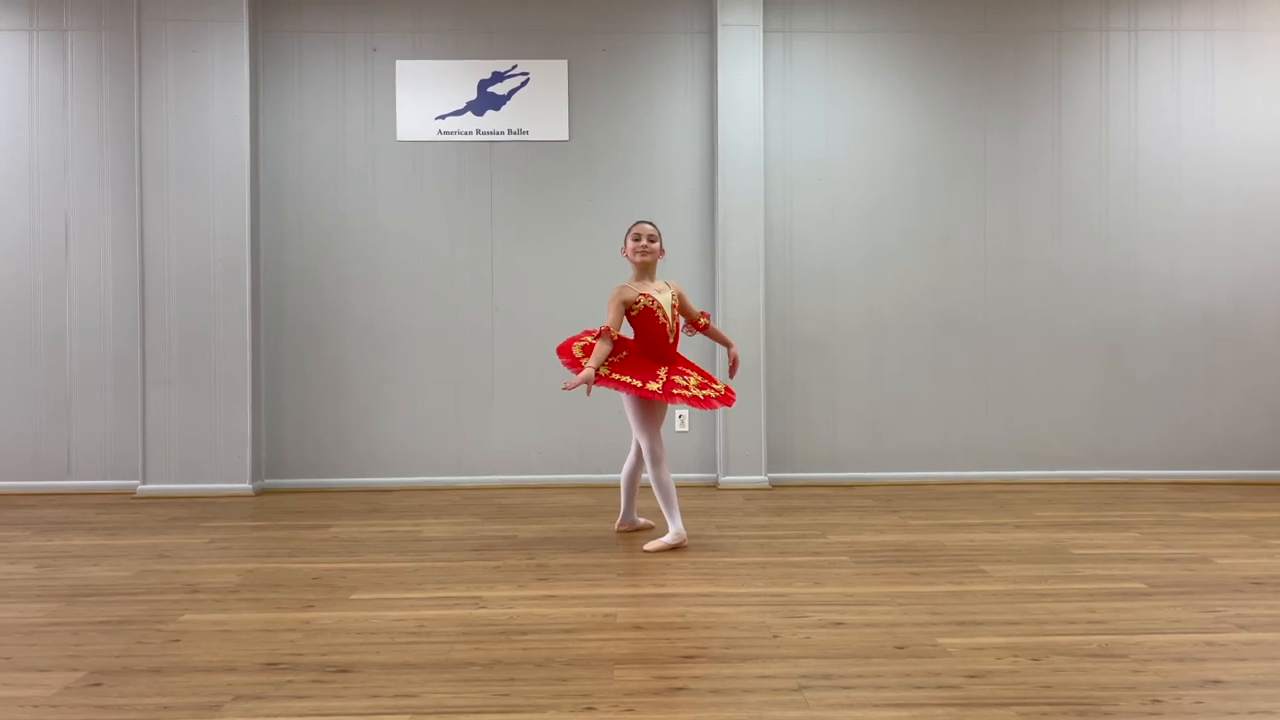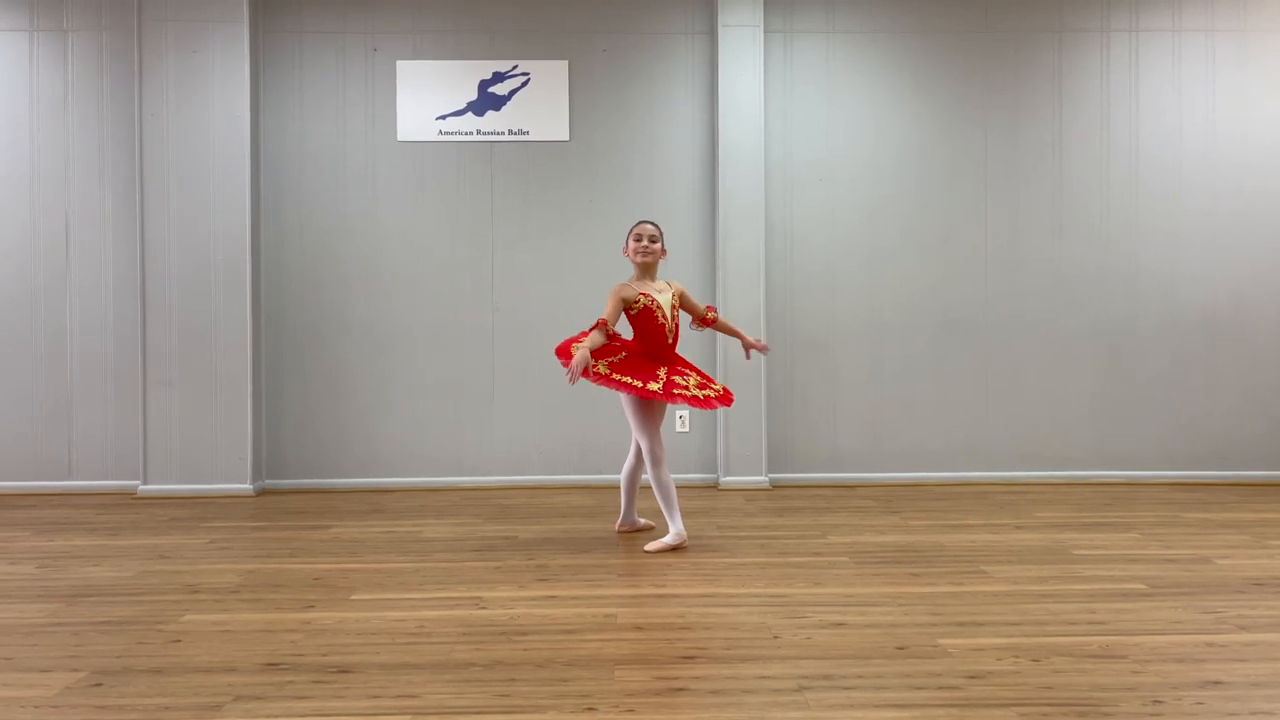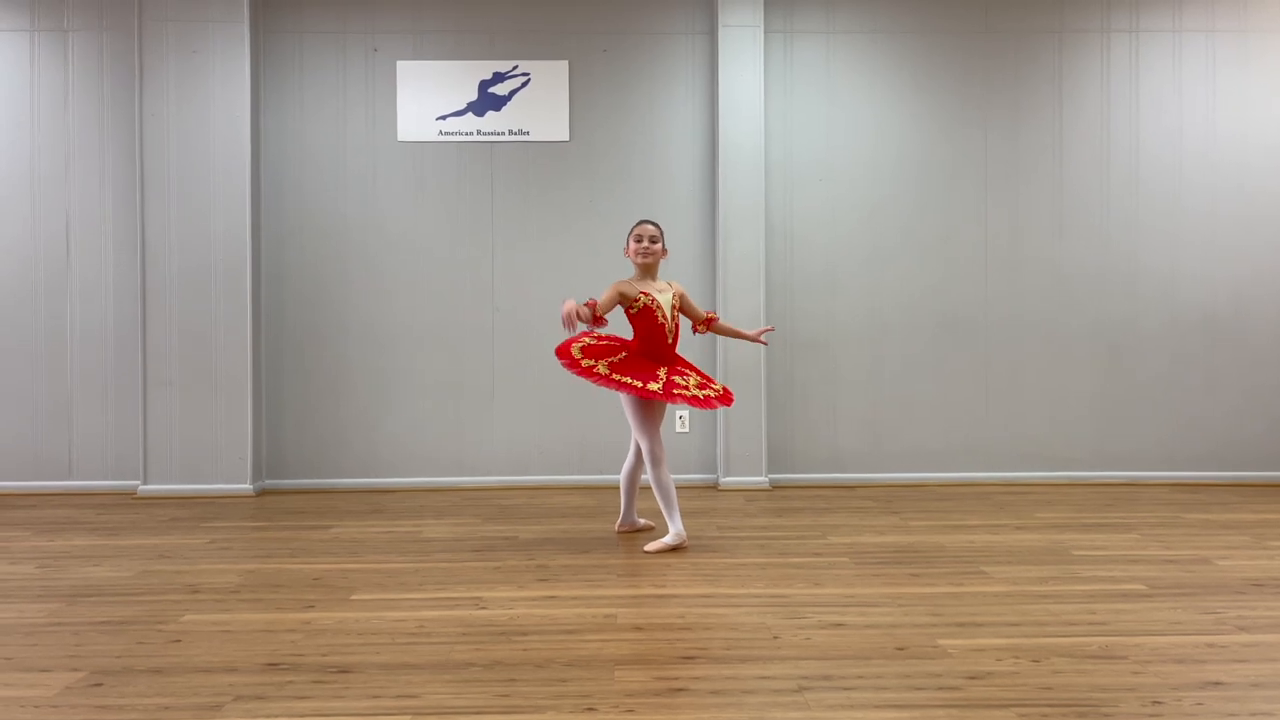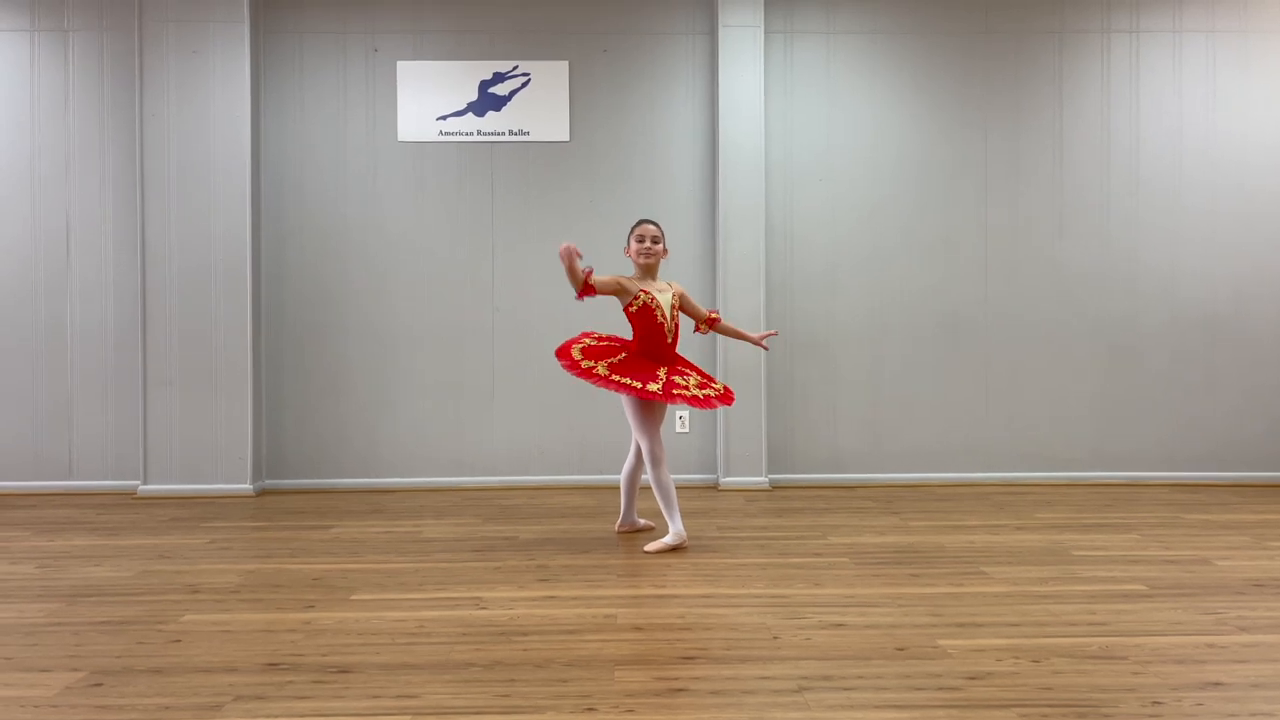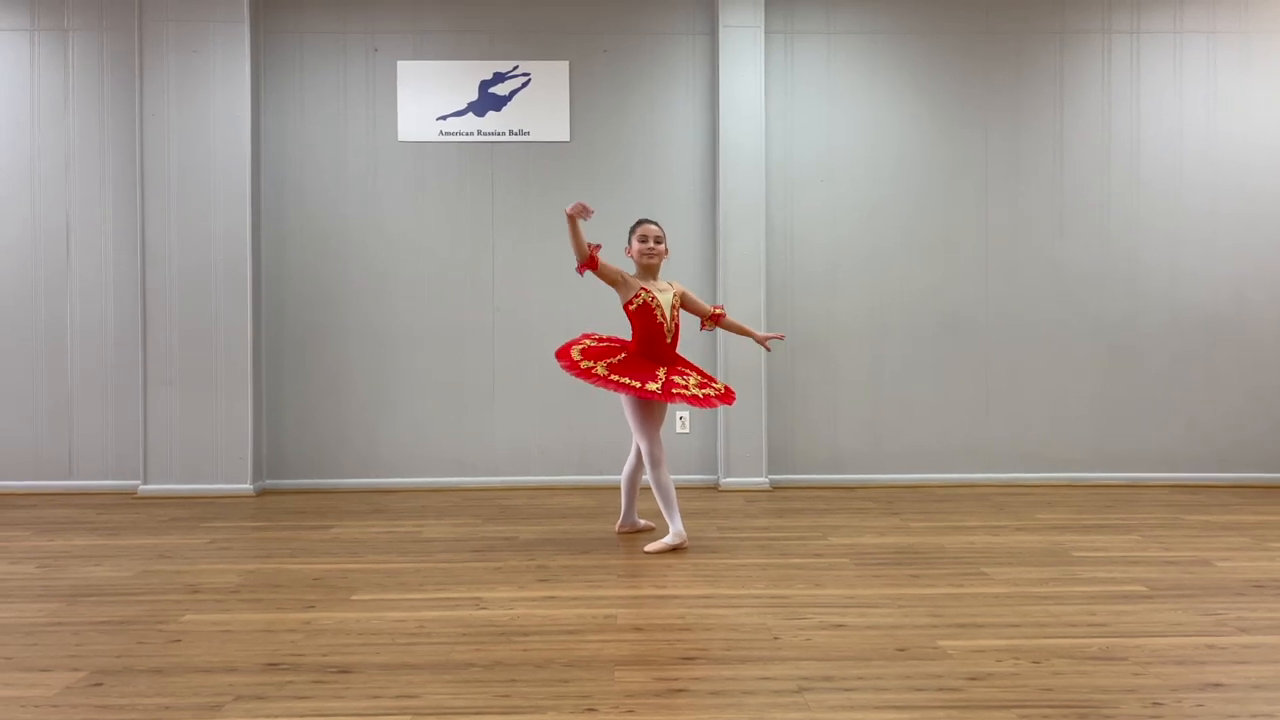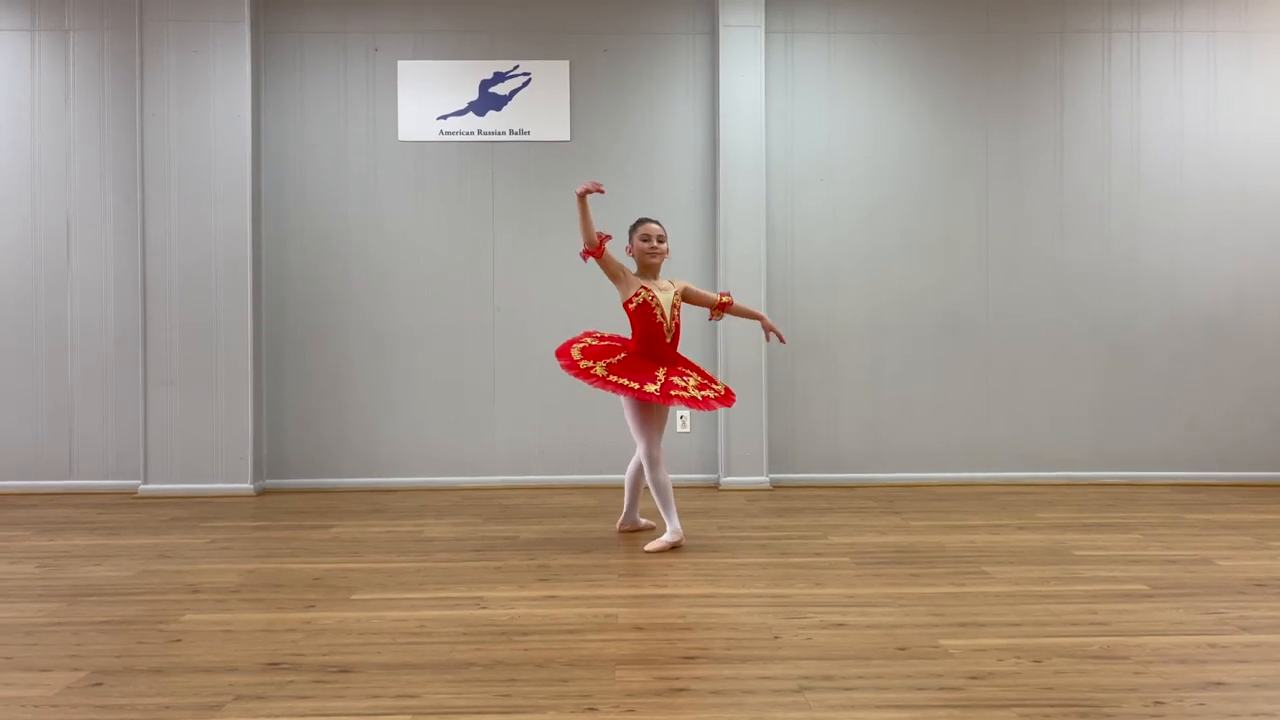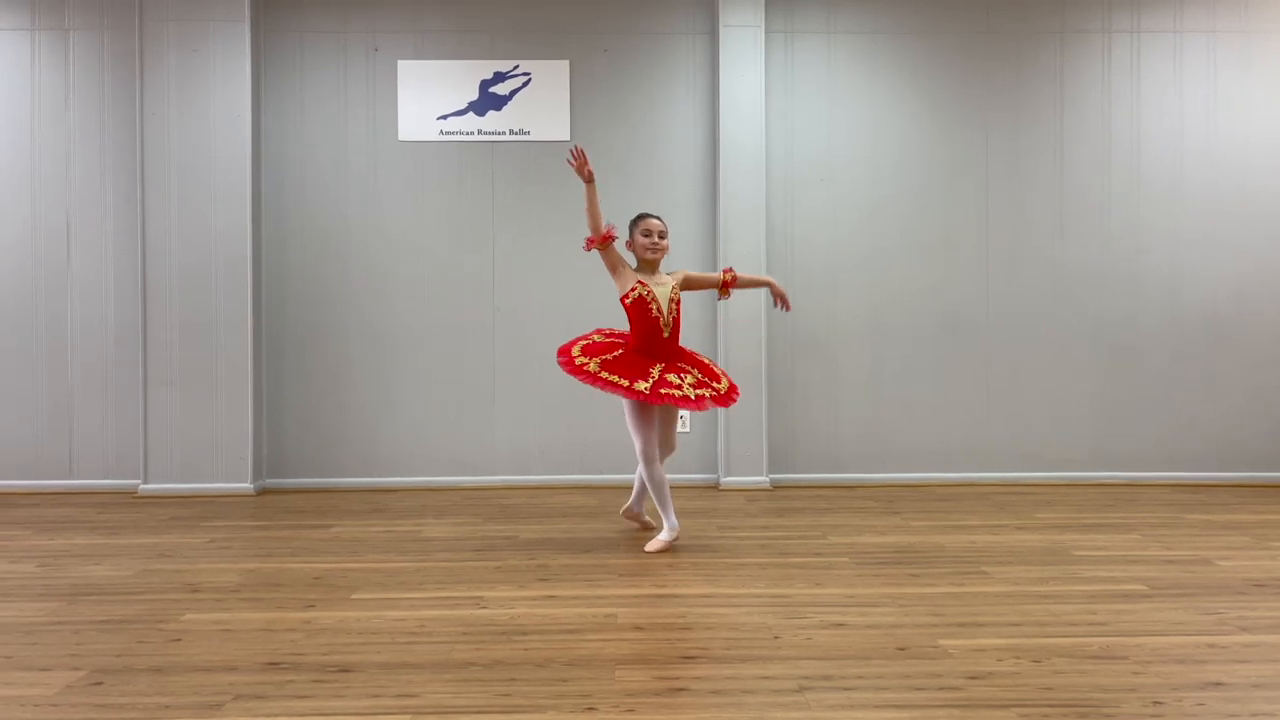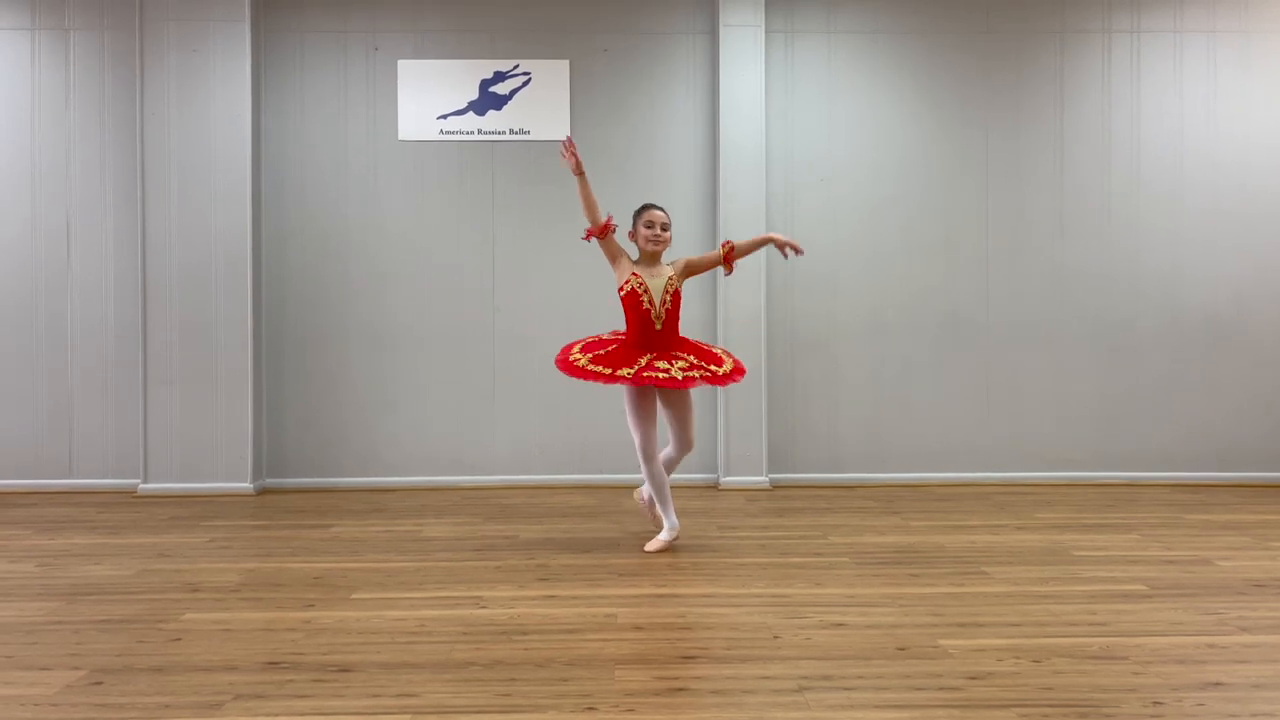
dt=0.1s
person 1, frame 1
left shoulder: (673, 289)
right shoulder: (623, 293)
left elbow: (698, 321)
right elbow: (608, 337)
left wrist: (729, 345)
right wrist: (590, 369)
left hip: (664, 372)
right hip: (636, 371)
left knee: (643, 448)
right knee: (654, 450)
left ankle: (628, 516)
right ankle: (676, 529)
person 1, frame 2
left shoulder: (674, 289)
right shoulder: (625, 291)
left elbow: (706, 317)
right elbow: (601, 329)
left wrist: (743, 336)
right wrist: (583, 352)
left hip: (663, 372)
right hip: (635, 371)
left knee: (641, 449)
right knee: (654, 451)
left ankle: (628, 517)
right ankle: (677, 530)
person 1, frame 3
left shoulder: (675, 290)
right shoulder: (624, 288)
left elbow: (704, 321)
right elbow: (592, 314)
left wrist: (746, 335)
right wrist: (572, 306)
left hip: (663, 373)
right hip: (635, 371)
left knee: (641, 449)
right knee: (653, 451)
left ankle: (628, 517)
right ankle: (677, 530)
person 1, frame 4
left shoulder: (675, 290)
right shoulder: (624, 286)
left elbow: (708, 320)
right elbow: (582, 283)
left wrist: (749, 336)
right wrist: (569, 260)
left hip: (664, 372)
right hip: (636, 371)
left knee: (642, 450)
right knee: (654, 451)
left ankle: (627, 518)
right ankle: (677, 530)
person 1, frame 5
left shoulder: (676, 291)
right shoulder: (624, 282)
left elbow: (712, 315)
right elbow: (585, 259)
left wrist: (754, 334)
right wrist: (573, 221)
left hip: (663, 373)
right hip: (635, 371)
left knee: (643, 450)
right knee: (653, 452)
left ankle: (628, 517)
right ankle: (676, 530)
person 1, frame 6
left shoulder: (678, 289)
right shoulder: (625, 282)
left elbow: (721, 303)
right elbow: (592, 245)
left wrist: (760, 317)
right wrist: (582, 202)
left hip: (667, 373)
right hip: (636, 372)
left knee: (647, 451)
right knee: (652, 451)
left ankle: (630, 517)
right ankle: (672, 529)
person 1, frame 7
left shoulder: (678, 280)
right shoulder: (622, 274)
left elbow: (725, 280)
right elbow: (598, 231)
left wrist: (767, 281)
right wrist: (588, 181)
left hip: (671, 368)
right hip: (635, 369)
left knee: (664, 447)
right knee: (647, 451)
left ankle: (635, 505)
right ankle: (670, 526)
person 1, frame 8
left shoulder: (680, 271)
right shoulder: (622, 266)
left elbow: (729, 251)
right elbow: (597, 221)
left wrist: (769, 238)
right wrist: (580, 173)
left hip: (676, 361)
right hip: (634, 362)
left knee: (683, 442)
right knee: (647, 446)
left ankle: (650, 491)
right ankle: (668, 526)
